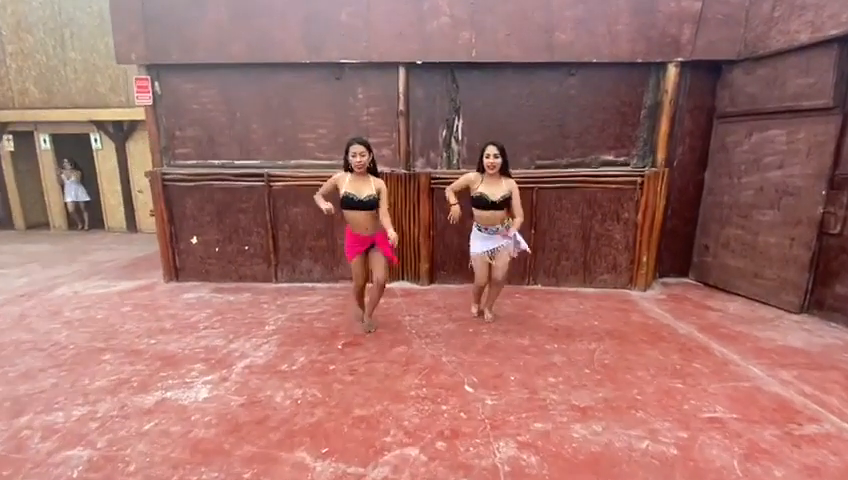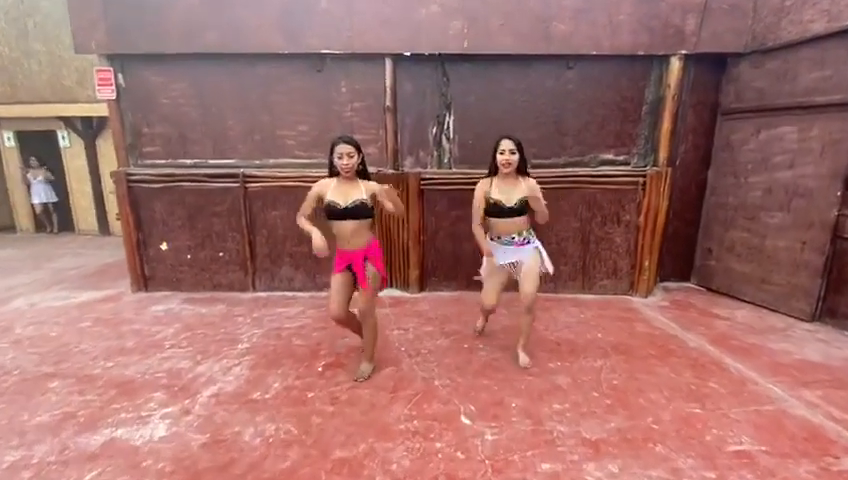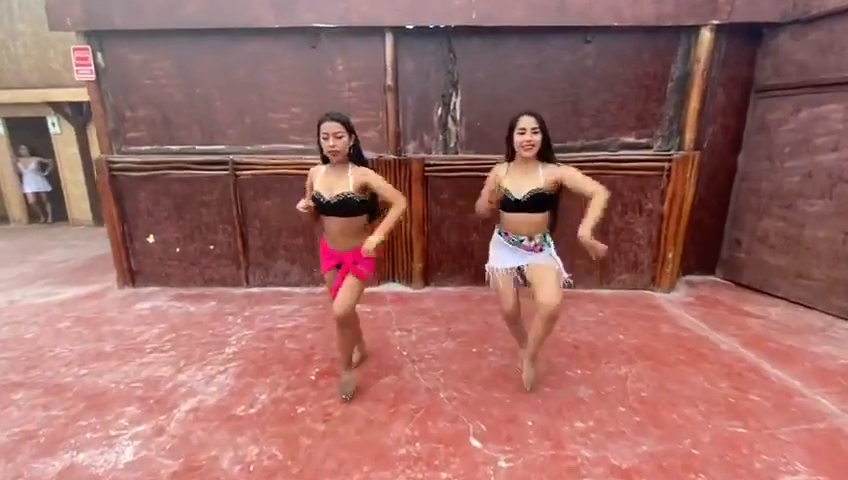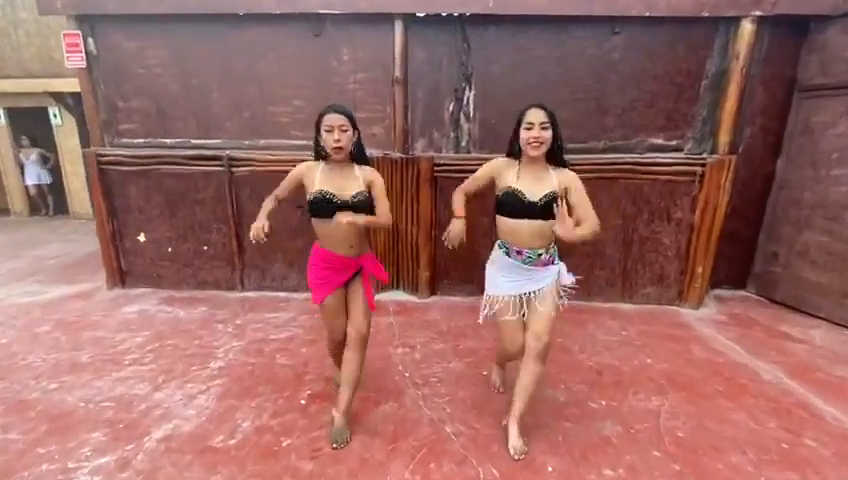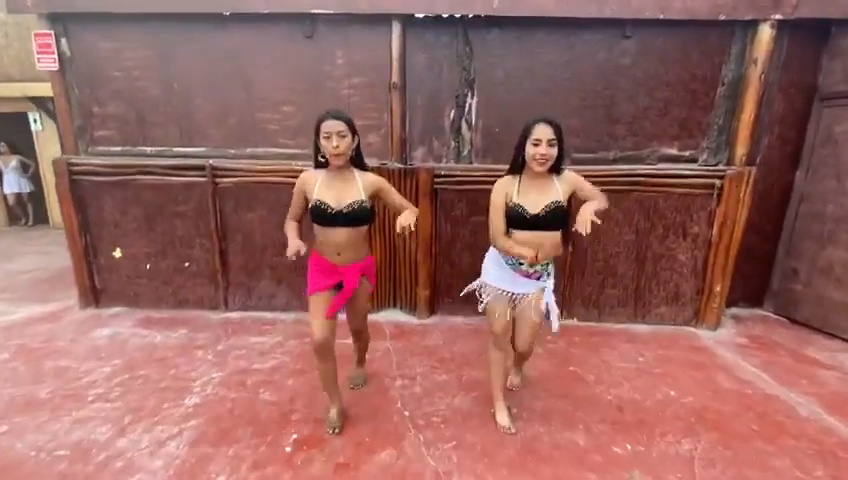
dt=0.5s
person 1, frame 1
left shoulder: (378, 184)
right shoulder: (341, 179)
left elbow: (384, 214)
right elbow: (319, 194)
left wrist: (390, 231)
right wrist: (323, 204)
left hip: (378, 238)
right hip: (355, 239)
left knee: (380, 280)
right knee: (359, 283)
right ankle: (361, 309)
person 1, frame 2
left shoulder: (370, 187)
right shoulder: (324, 187)
left elbow: (398, 212)
right elbow: (301, 216)
left wrist: (391, 197)
right wrist: (315, 233)
left hip: (370, 254)
right hip: (343, 257)
left knee: (365, 311)
right knee: (336, 313)
left ankle: (367, 359)
right ankle: (367, 335)
person 1, frame 3
left shoulder: (361, 175)
right shoulder: (315, 174)
left elbow: (399, 202)
left wrist: (377, 235)
right wrist: (305, 206)
left hip: (359, 254)
right hip: (329, 253)
left knee: (341, 312)
right knee: (342, 310)
left ankle: (347, 369)
right ankle: (360, 348)
person 1, frame 4
left shoulder: (369, 175)
right shoulder: (306, 171)
left elbow: (385, 219)
right elbow: (275, 198)
left wrist: (359, 220)
right wrist: (262, 218)
left hip: (362, 263)
right hip: (326, 264)
left knee: (359, 334)
right knee: (337, 334)
left ankle: (341, 413)
right ankle: (340, 369)
person 1, frame 5
left shoulder: (370, 182)
right shoulder: (308, 180)
left elbow: (409, 209)
right elbow: (292, 220)
left wrist: (407, 216)
right wrist: (293, 241)
left hip: (360, 269)
right hip: (322, 269)
left knee: (358, 328)
right knee: (320, 340)
left ankle: (360, 364)
right ankle: (335, 403)
person 2, frame 1
left shoulder: (510, 184)
right shoulder: (473, 179)
left elbow: (518, 215)
right elbow: (449, 190)
left wrist: (512, 230)
right wrist: (454, 205)
left hip: (504, 236)
right hip: (480, 236)
left knee: (499, 278)
right knee: (481, 281)
left ankle: (488, 308)
right ankle: (476, 303)
person 2, frame 2
left shoulder: (529, 184)
right shoulder: (485, 186)
left elbow: (543, 219)
right elbow: (476, 223)
left wrist: (536, 203)
right wrist: (488, 253)
left hip: (527, 249)
right hip: (497, 249)
left knee: (528, 302)
right knee: (489, 303)
left ankle: (521, 348)
right ankle: (484, 316)
person 2, frame 3
left shoulder: (554, 171)
right shoulder: (500, 172)
left elbow: (599, 192)
right elbow: (482, 210)
left wrist: (586, 229)
right wrist: (488, 201)
left hip: (538, 250)
right hip: (504, 248)
left knee: (551, 305)
right knee: (509, 311)
left ankle: (529, 357)
right ankle: (525, 350)
person 2, frame 4
left shoulder: (566, 178)
right shoulder: (501, 168)
left elbow: (592, 225)
right elbow: (462, 190)
left wrist: (572, 233)
right wrist: (457, 220)
left hip: (547, 270)
right hip: (507, 269)
left knee: (537, 346)
right knee: (513, 347)
left ankle: (514, 422)
right ankle: (498, 365)
person 2, frame 5
left shoulder: (567, 181)
right shoulder: (505, 186)
left elbow: (599, 198)
right elbow: (497, 238)
left wrist: (588, 209)
right wrist: (530, 252)
left hip: (539, 278)
right hip: (500, 271)
left knee: (524, 347)
right knee: (499, 337)
left ankle: (515, 368)
right ankle: (499, 403)
